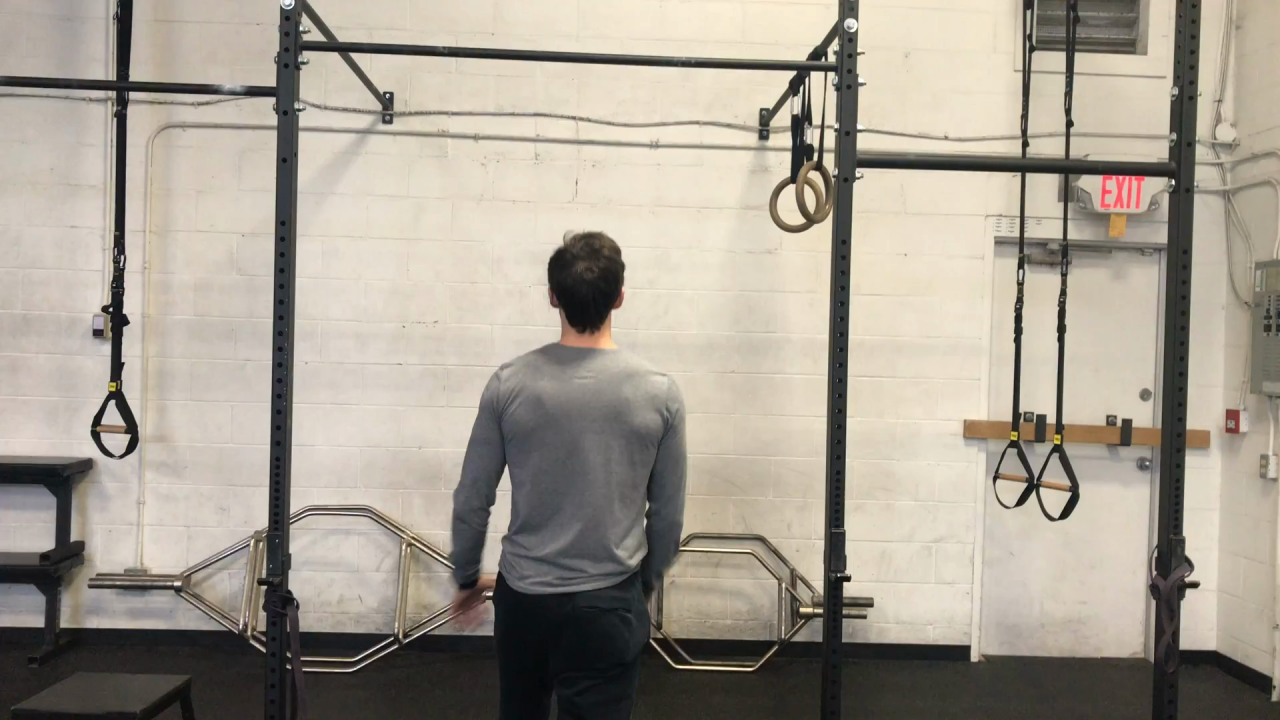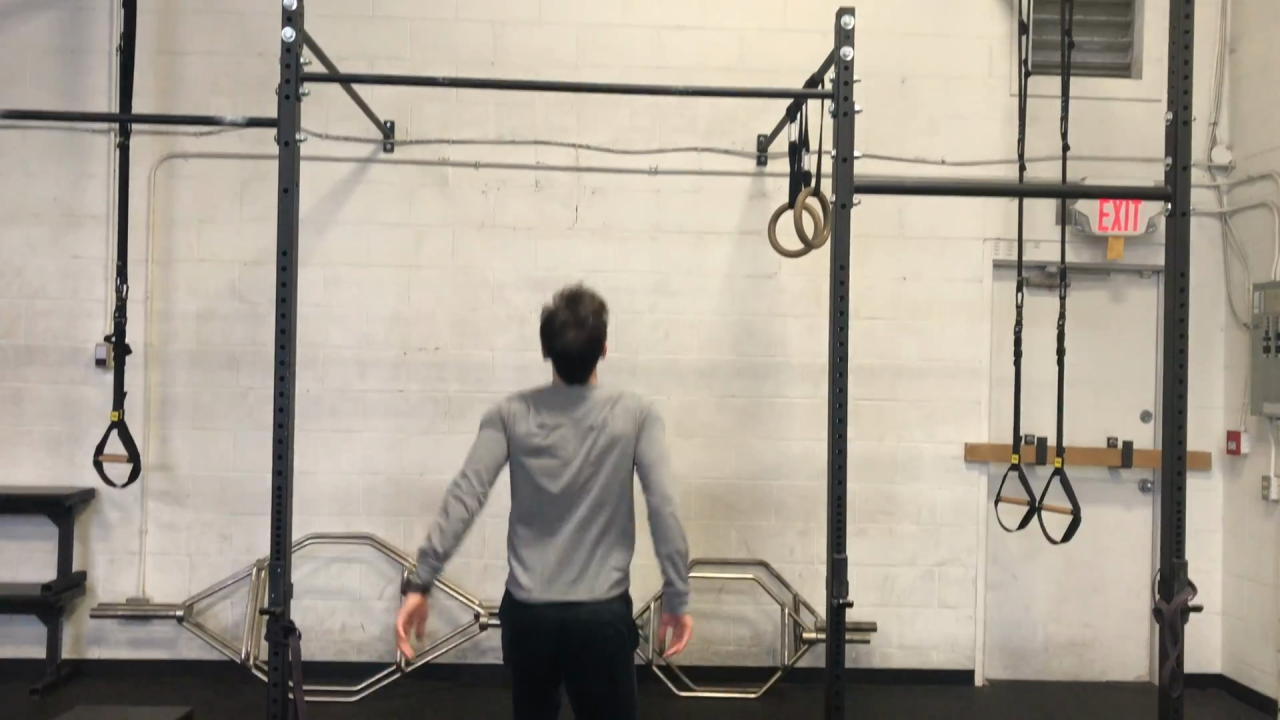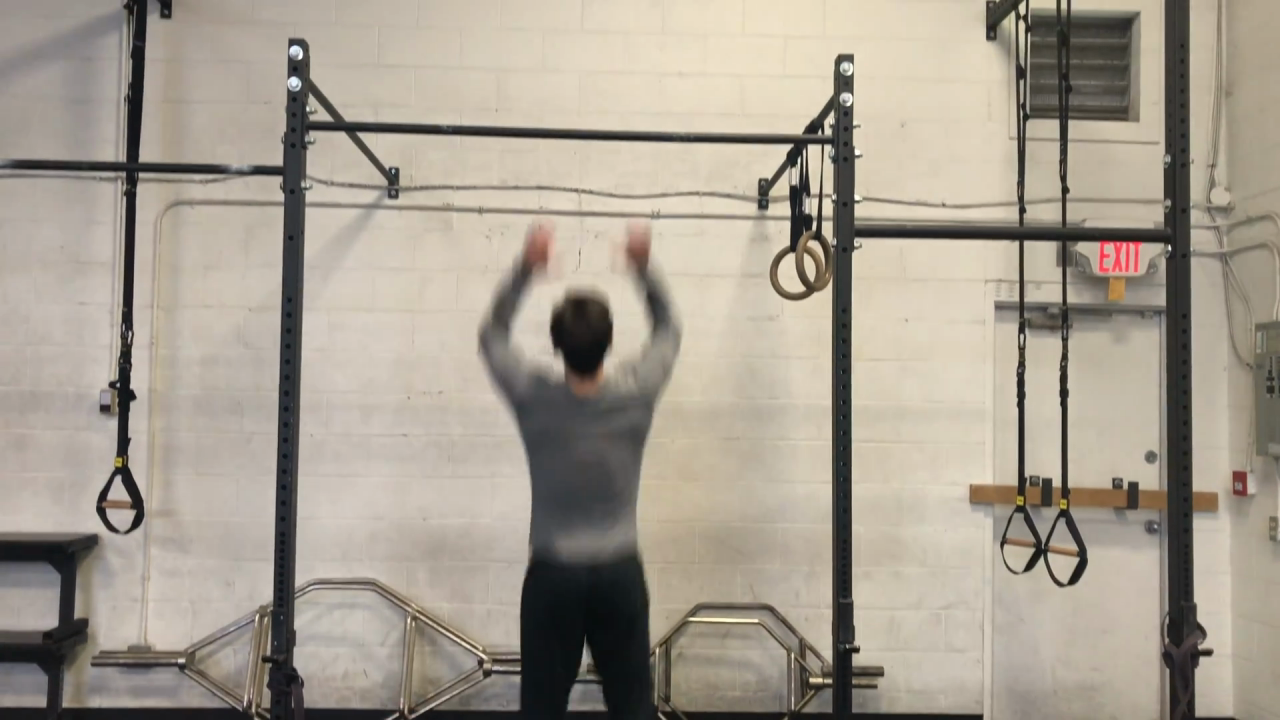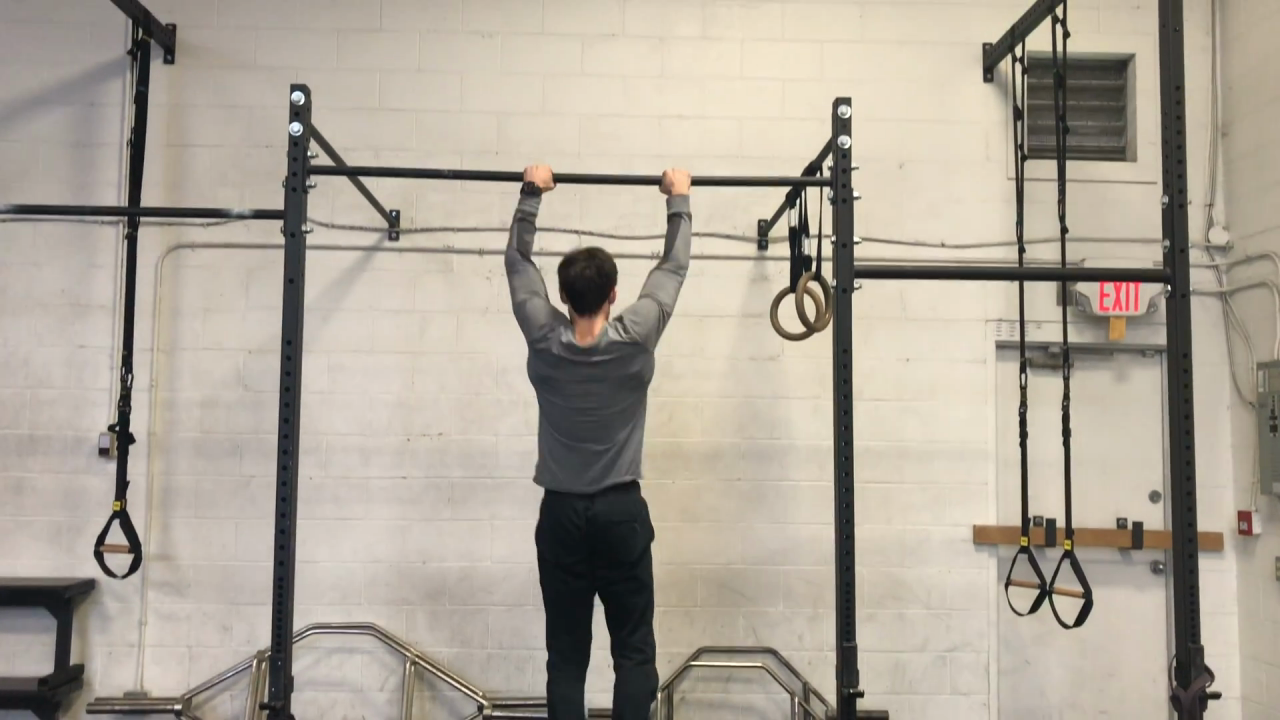
dt=0.4s
person 1, frame 1
left shoulder: (509, 383)
right shoulder: (658, 393)
left elbow: (472, 496)
right elbow: (668, 513)
left wrist: (466, 576)
right wrist: (645, 587)
left hip: (522, 599)
right hip: (608, 605)
person 1, frame 2
left shoulder: (509, 417)
right shoulder: (636, 416)
left elbow: (463, 495)
right elbow: (664, 506)
left wrist: (419, 584)
right wrist: (677, 598)
left hip: (527, 612)
right hip: (601, 613)
person 1, frame 3
left shoulder: (533, 399)
right shoulder: (636, 396)
left elbow: (491, 337)
right elbow: (668, 334)
left wrist: (524, 271)
right wrist: (645, 270)
left hip: (551, 578)
right hip: (618, 575)
person 1, frame 4
left shoulder: (542, 339)
right shoulder: (636, 338)
left elbow: (517, 261)
right elbow: (673, 266)
left wrist: (532, 192)
right wrist: (678, 198)
left hip: (560, 514)
right hip: (621, 511)
left knee: (566, 658)
right knee: (633, 654)
